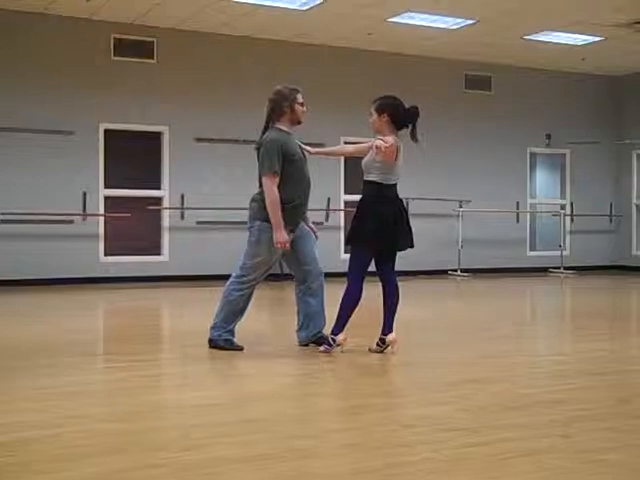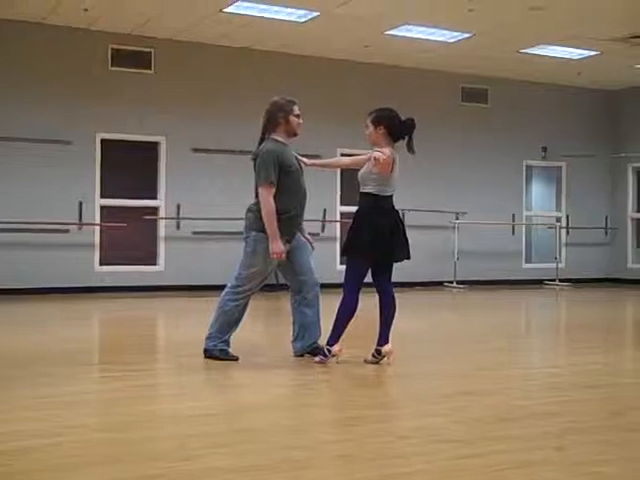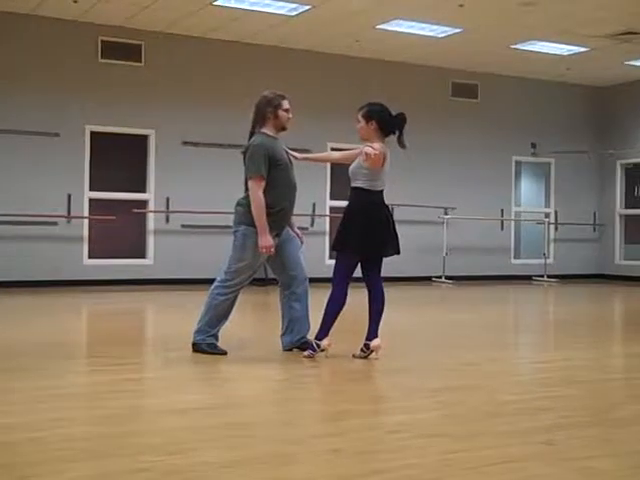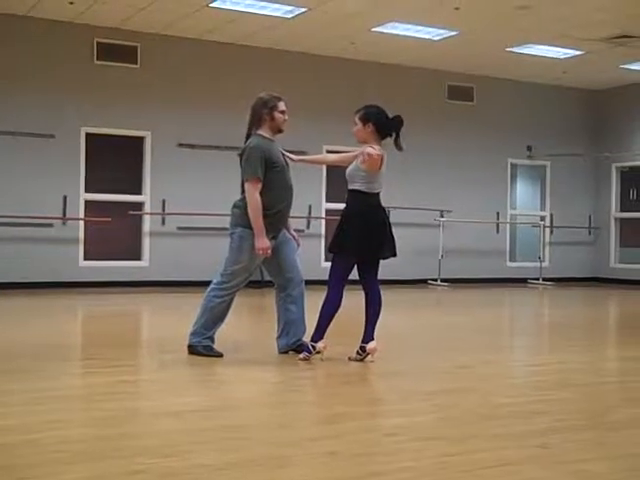
dt=0.3s
person 1, frame 1
left shoulder: (290, 139)
right shoulder: (273, 140)
right elbow: (269, 187)
left wrist: (305, 220)
right wrist: (278, 229)
left hip: (294, 224)
right hip: (270, 224)
left knee: (311, 276)
right knee: (246, 279)
left ankle: (311, 333)
right ankle: (220, 334)
person 1, frame 2
left shoulder: (286, 150)
right shoulder: (269, 151)
right elbow: (266, 197)
left wrist: (301, 231)
right wrist: (274, 239)
left hip: (290, 235)
right hip: (265, 235)
left knee: (307, 286)
right knee: (241, 289)
left ankle: (307, 344)
right ankle: (215, 344)
person 1, frame 3
left shoulder: (276, 145)
right shoulder: (260, 145)
right elbow: (255, 191)
left wrist: (291, 226)
right wrist: (263, 233)
left hip: (280, 229)
right hip: (255, 229)
left knee: (296, 281)
right knee: (231, 283)
left ankle: (295, 338)
right ankle: (203, 338)
person 1, frame 4
left shoulder: (272, 147)
right shoulder: (256, 147)
right elbow: (252, 193)
left wrist: (288, 228)
right wrist: (259, 235)
left hip: (277, 231)
right hip: (251, 231)
left knee: (292, 283)
right knee: (227, 285)
left ankle: (291, 340)
right ankle: (199, 339)
person 2, frame 1
left shoulder: (389, 143)
right shoulder: (382, 143)
left elbow: (385, 152)
right elbow: (348, 150)
left wrist: (381, 148)
right wrist: (315, 151)
left hip: (375, 211)
right hip: (387, 212)
left knee: (355, 276)
right knee: (387, 275)
left ankle: (337, 333)
right ankle: (387, 333)
person 2, frame 2
left shoulder: (385, 155)
right shoulder: (379, 156)
left elbow: (382, 166)
right elbow: (345, 162)
left wrist: (378, 161)
right wrist: (311, 162)
left hip: (372, 223)
right hip: (383, 224)
left knee: (351, 287)
right knee: (383, 286)
left ankle: (332, 344)
right ankle: (383, 344)
person 2, frame 3
left shoulder: (376, 150)
right shoulder: (369, 150)
left elbow: (374, 161)
right elbow: (335, 156)
left wrist: (370, 155)
right wrist: (302, 157)
left hip: (363, 217)
right hip: (373, 219)
left knee: (340, 281)
right knee: (373, 281)
left ankle: (321, 338)
right ankle: (372, 338)
person 2, frame 4
left shoulder: (373, 153)
right shoulder: (365, 154)
left elbow: (373, 159)
right elbow: (332, 159)
left wrist: (371, 155)
right wrist: (298, 158)
left hip: (359, 220)
right hip: (370, 221)
left knee: (336, 283)
right knee: (370, 283)
left ankle: (316, 341)
right ankle: (368, 341)
